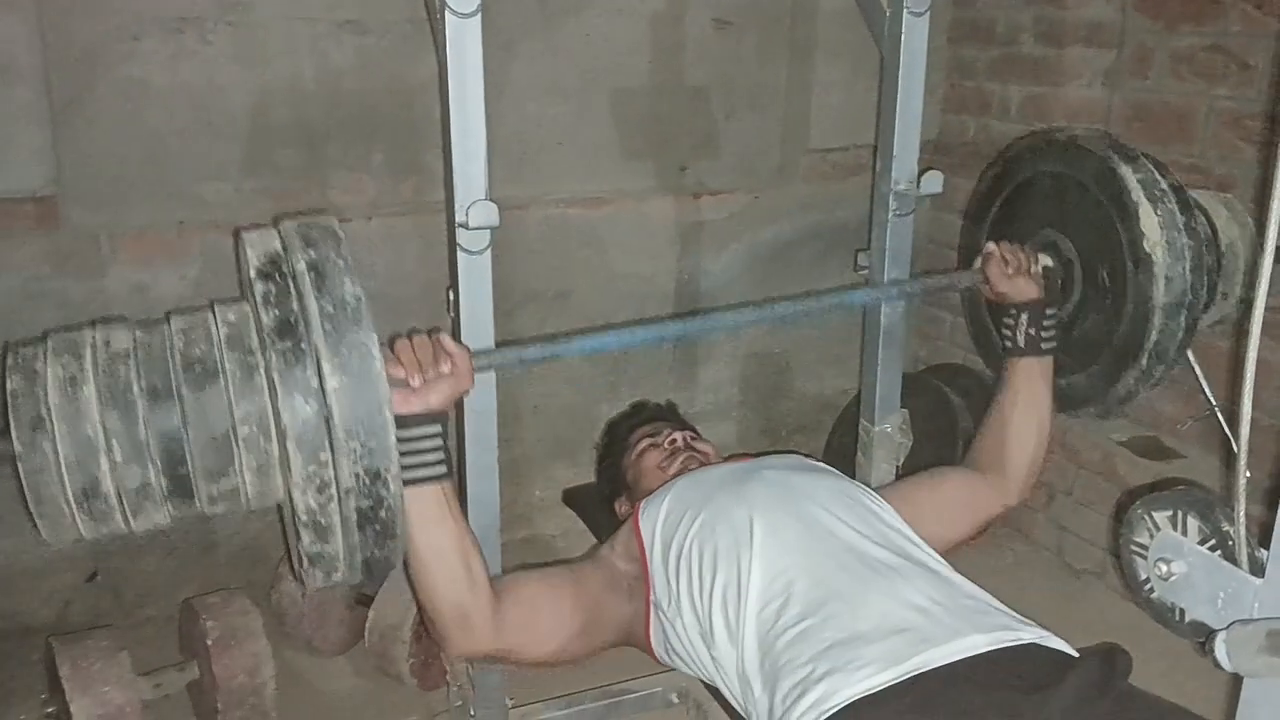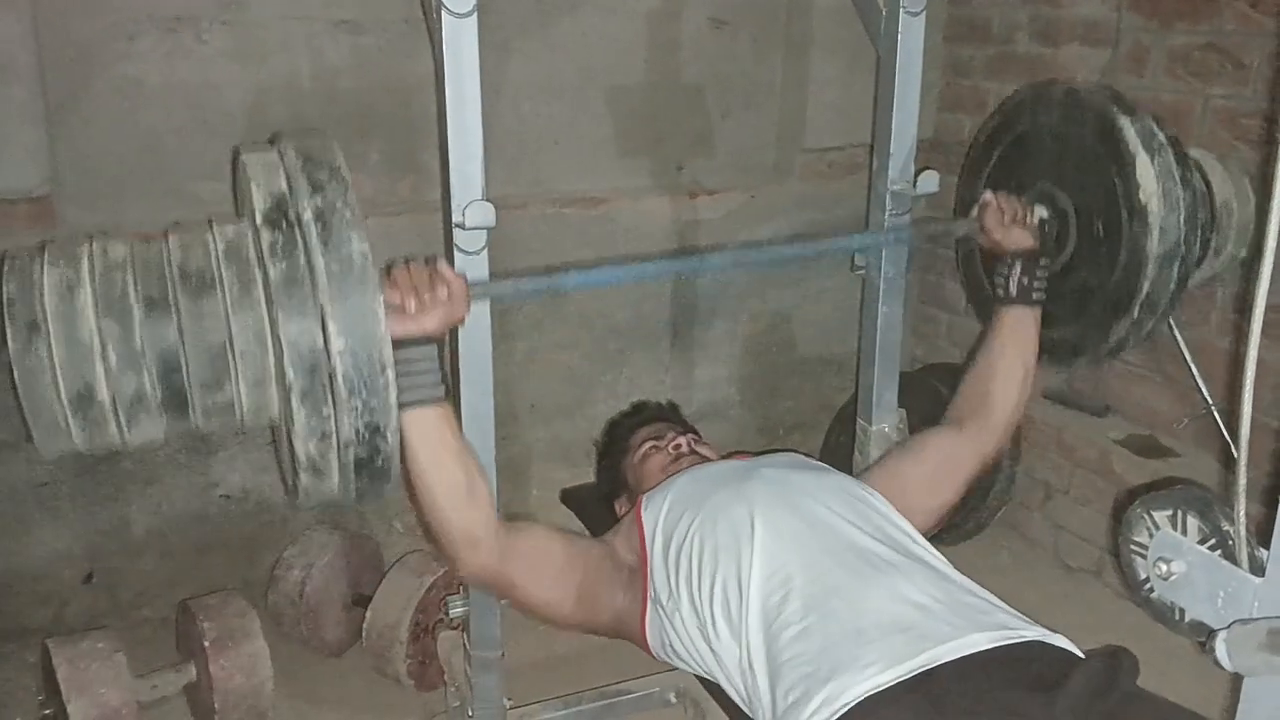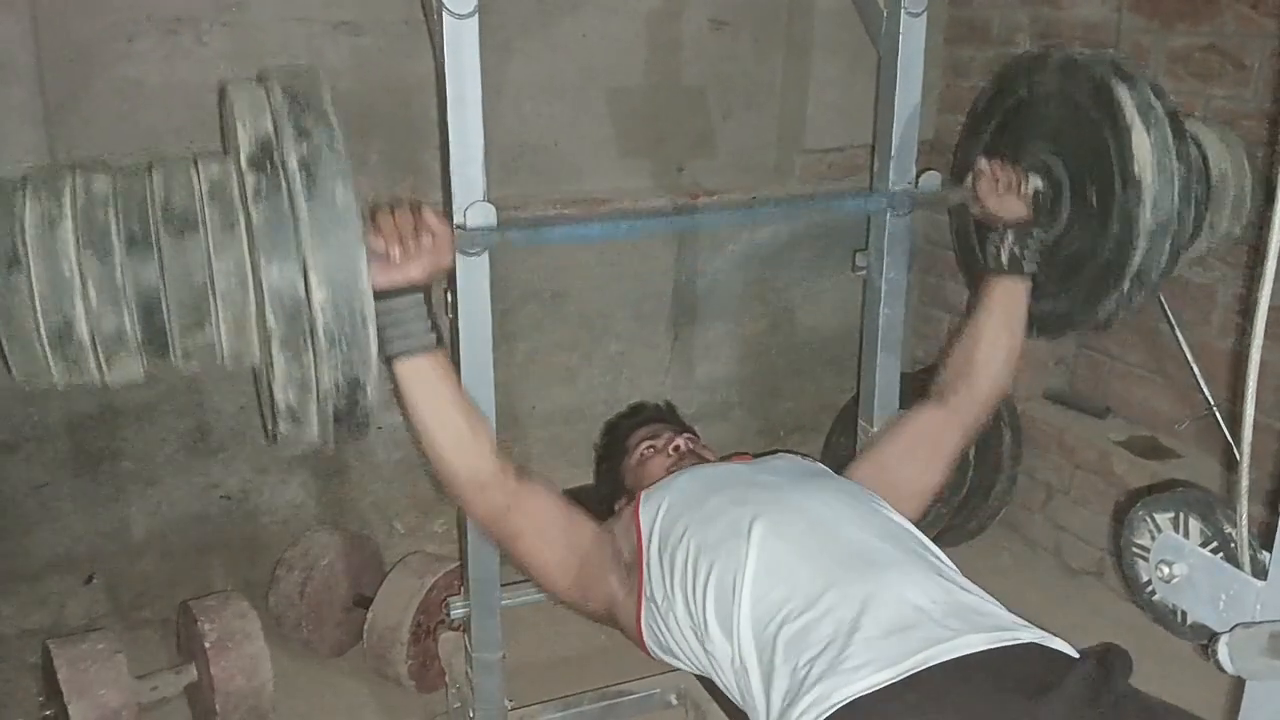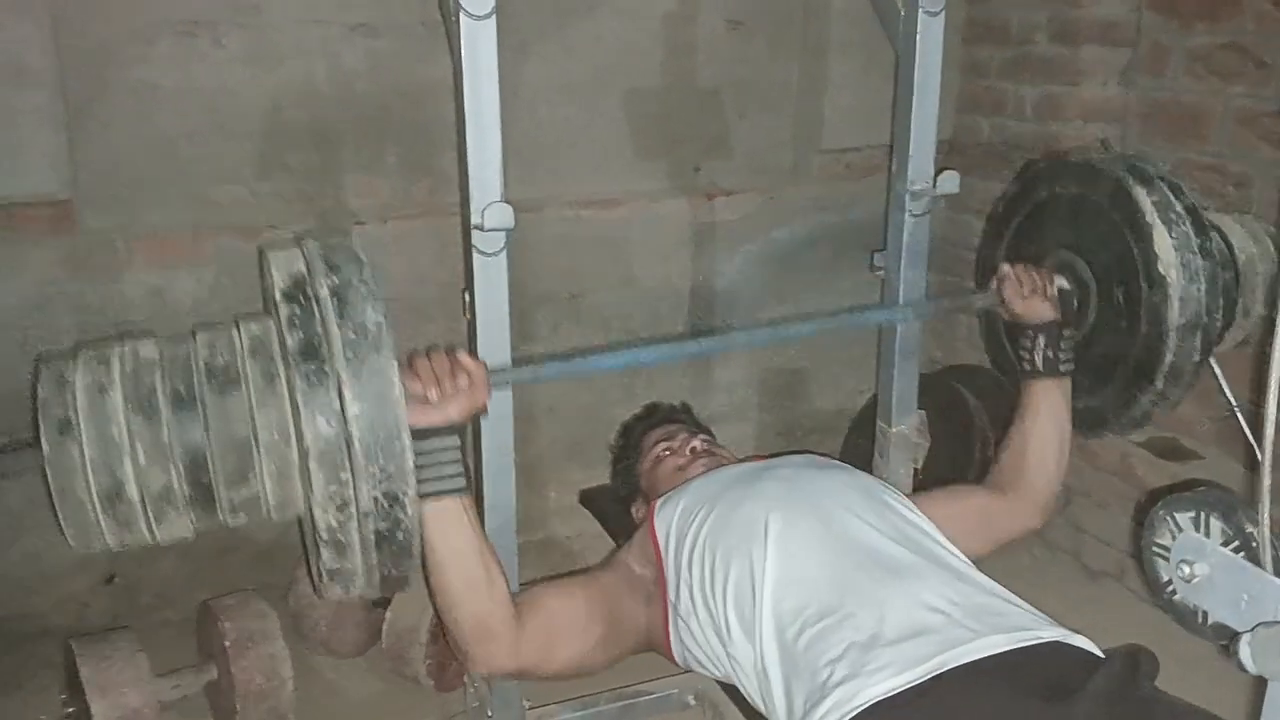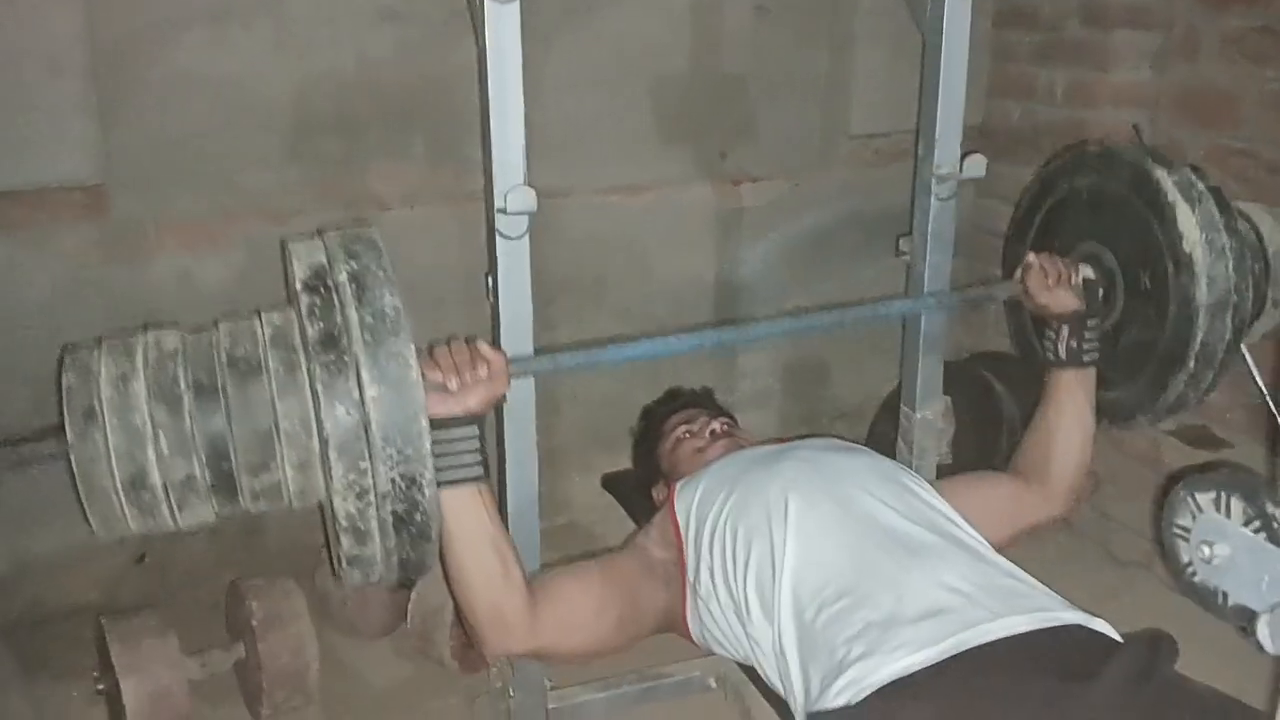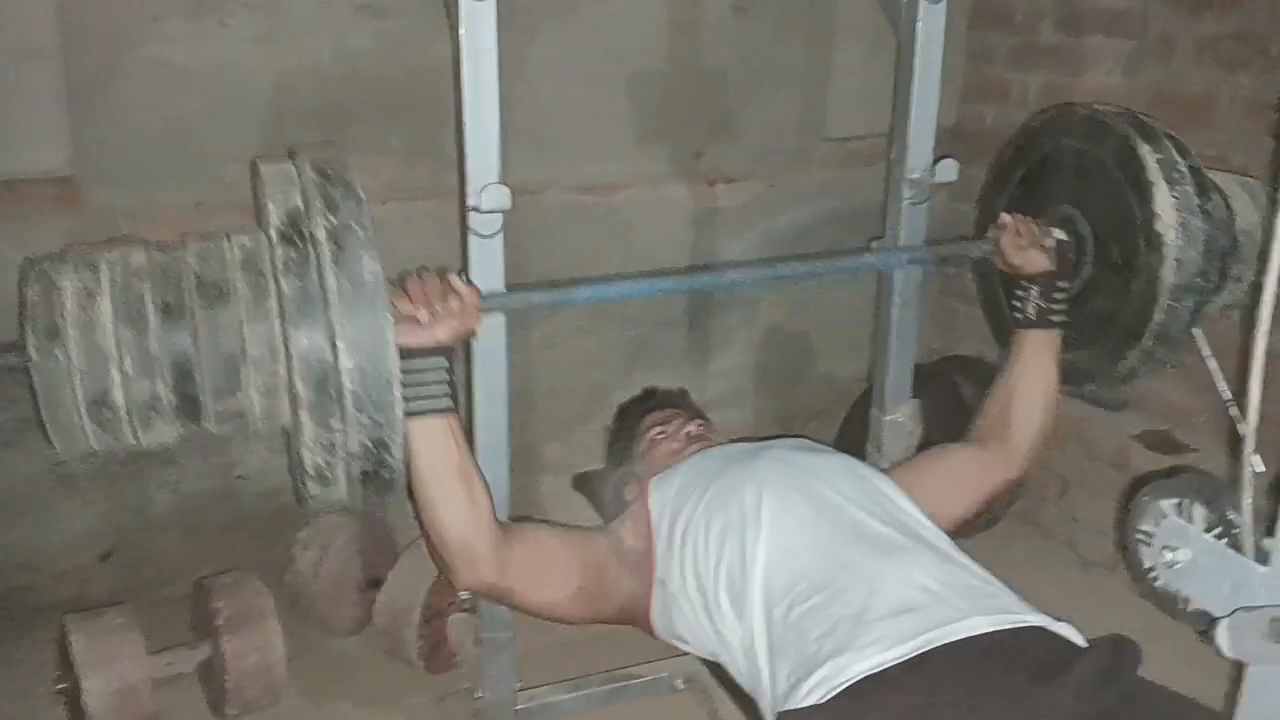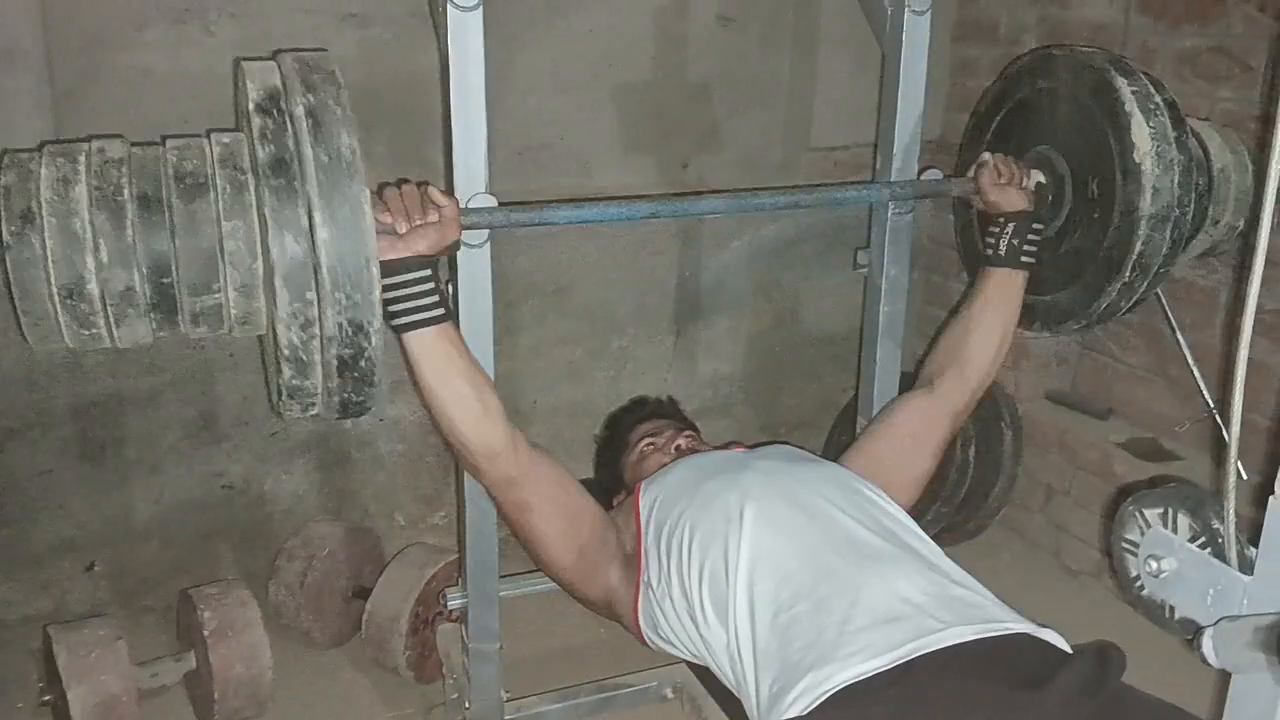
dt=0.4s
person 1, frame 1
left shoulder: (835, 494)
right shoulder: (635, 562)
left elbow: (999, 478)
right elbow: (474, 623)
left wrist: (1025, 320)
right wrist: (418, 430)
person 1, frame 2
left shoulder: (832, 487)
right shoulder: (631, 566)
left elbow: (976, 427)
right elbow: (480, 543)
left wrist: (1021, 273)
right wrist: (414, 352)
person 1, frame 3
left shoulder: (833, 487)
right shoulder: (627, 559)
left elbow: (958, 401)
right elbow: (485, 483)
left wrist: (1011, 239)
right wrist: (403, 303)
person 1, frame 4
left shoulder: (852, 490)
right shoulder: (651, 569)
left elbow: (1021, 499)
right elbow: (496, 640)
left wrist: (1044, 339)
right wrist: (437, 441)
person 1, frame 5
left shoulder: (875, 475)
right shoulder: (671, 551)
left elbow: (1045, 487)
right elbow: (510, 622)
left wrist: (1070, 330)
right wrist: (455, 431)
person 1, frame 6
left shoulder: (846, 479)
right shoulder: (640, 547)
left elbow: (1001, 450)
right elbow: (480, 557)
left wrist: (1039, 293)
right wrist: (423, 363)
left hip: (1034, 652)
person 1, frame 7
left shoulder: (834, 483)
right shoulder: (625, 554)
left elbow: (945, 389)
right elbow: (500, 452)
left wrist: (1009, 236)
right wrist: (411, 274)
